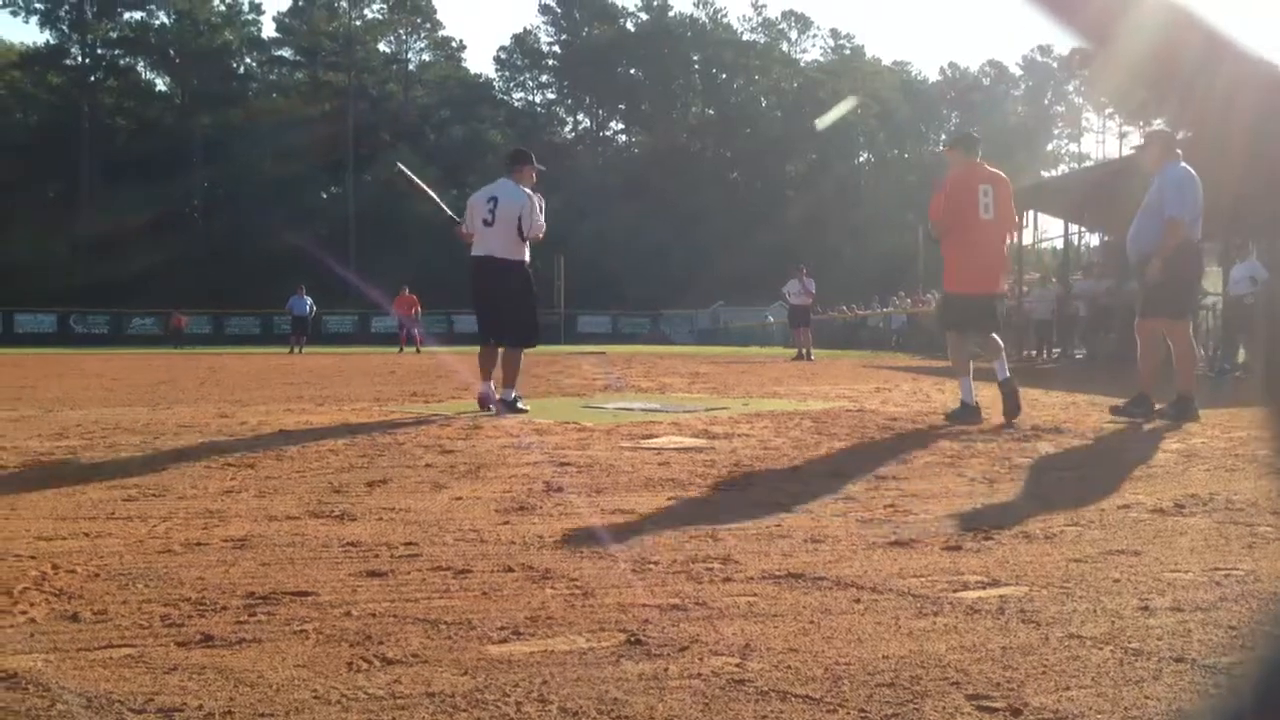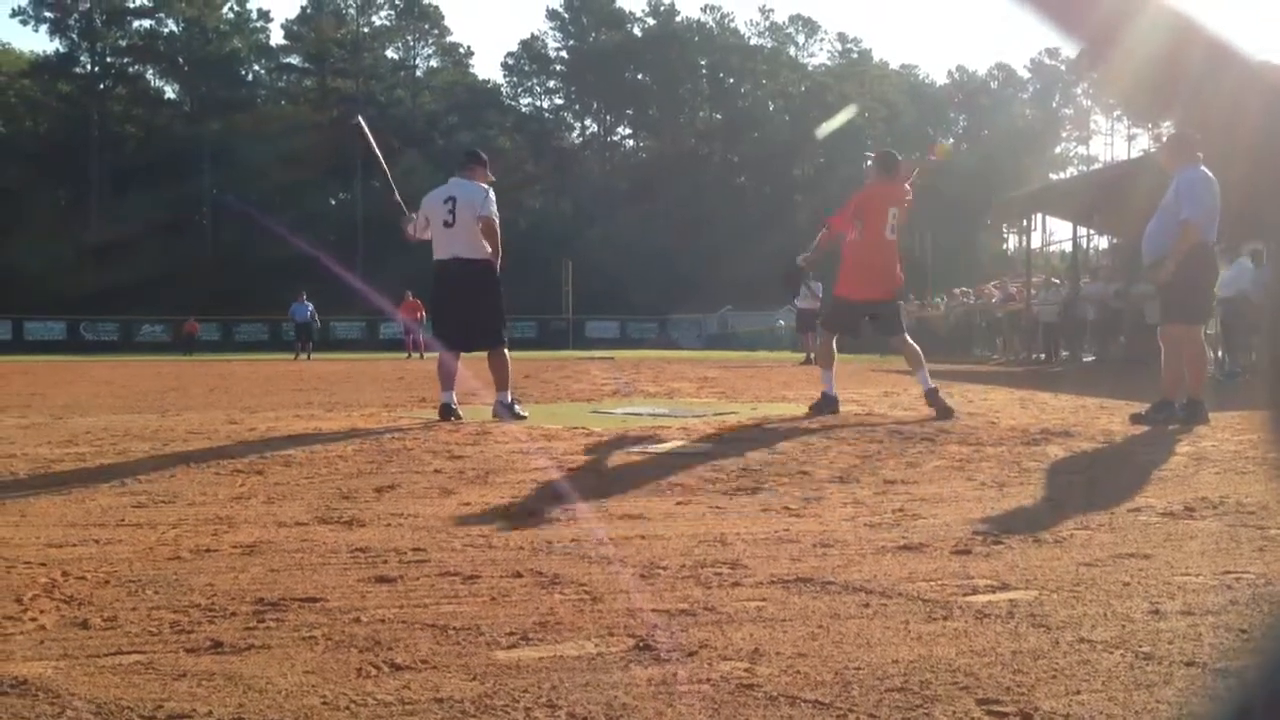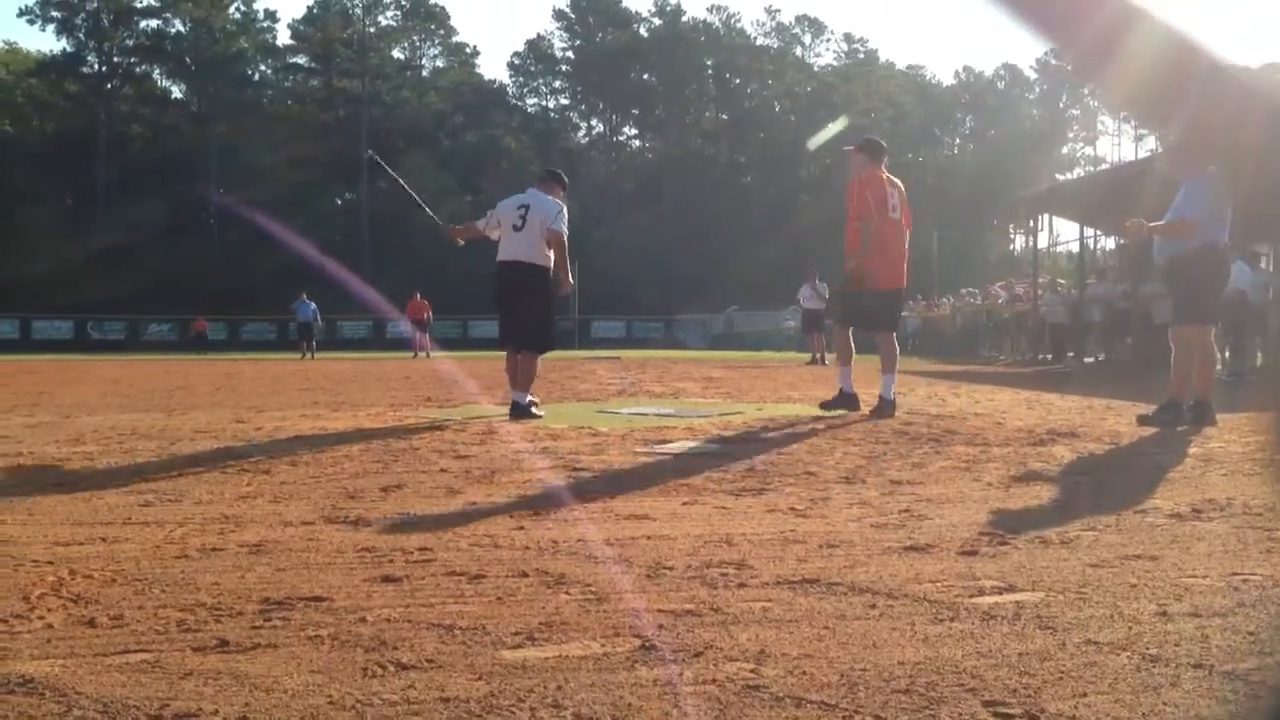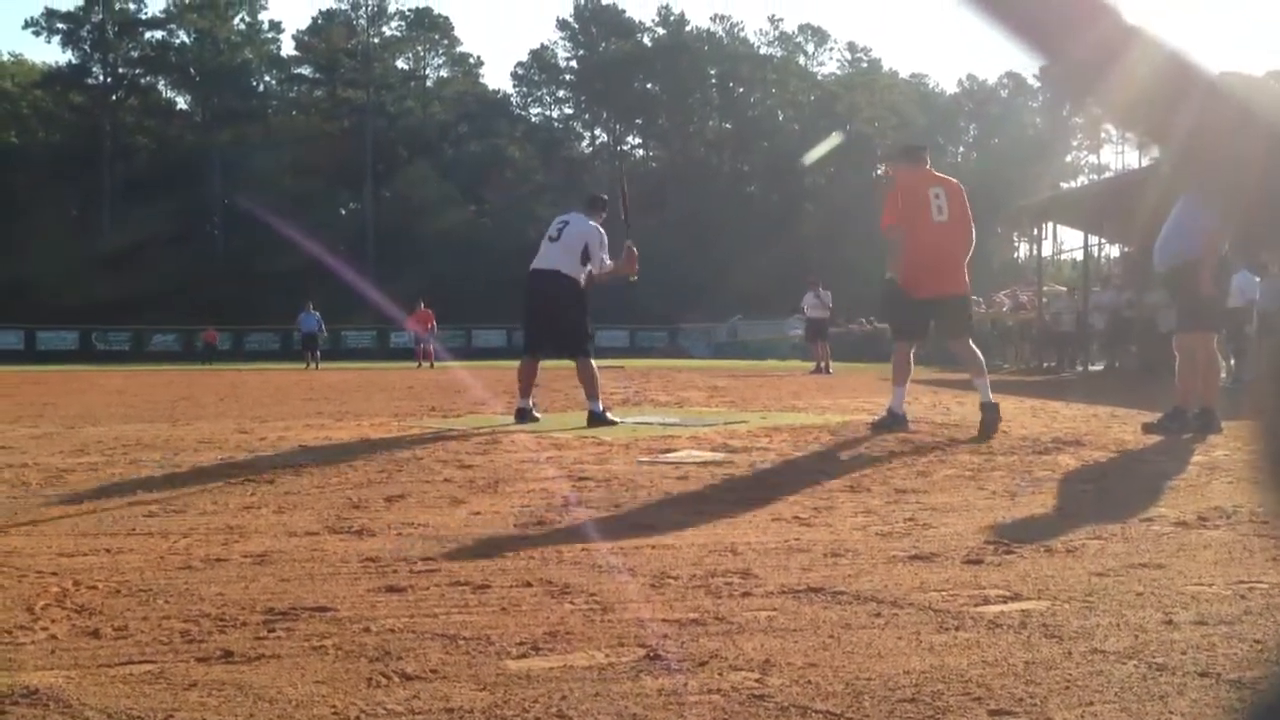
dt=1s
person 1, frame 1
left shoulder: (953, 180)
right shoulder: (1000, 181)
left elbow: (937, 226)
right elbow: (1011, 225)
left wrist: (943, 234)
left hip: (960, 274)
right hip: (992, 273)
left knee: (956, 336)
right knee: (987, 332)
left ankle: (969, 405)
right ankle: (1005, 380)
person 1, frame 2
left shoulder: (866, 195)
right shoulder: (902, 195)
left elbow: (835, 230)
left wrist: (810, 254)
left hip: (853, 284)
right hip: (887, 284)
left knee: (827, 334)
right knee: (900, 339)
left ankle: (829, 397)
right ankle: (931, 393)
person 1, frame 3
left shoulder: (863, 182)
right shoulder: (896, 186)
left elbow: (865, 224)
left wrist: (853, 262)
left hip: (864, 274)
right hip: (893, 274)
left knee: (842, 327)
right knee: (886, 334)
left ankle: (846, 392)
right ankle: (887, 399)
person 1, frame 4
left shoulder: (901, 186)
right shoulder: (952, 185)
left elbow: (898, 233)
right elbow: (968, 231)
left wrist: (892, 274)
left hip: (916, 282)
right hip: (953, 279)
left knee: (903, 344)
right knee: (961, 343)
left ankle: (896, 412)
right ankle: (988, 404)
person 2, frame 1
left shoulder: (1175, 175)
right shoulder: (1168, 177)
left elbow: (1177, 223)
left wrist: (1158, 260)
right wrist: (1154, 261)
left hip: (1172, 262)
right hip: (1166, 264)
left knee: (1163, 330)
right knee: (1161, 331)
left ankle: (1167, 401)
person 2, frame 2
left shoulder: (1194, 178)
right shoulder: (1184, 180)
left elbow: (1192, 226)
left wrist: (1170, 263)
right wrist: (1166, 265)
left hip: (1186, 266)
right hip: (1177, 268)
left knee: (1186, 334)
right knee: (1171, 336)
left ankle: (1193, 405)
right ankle: (1168, 404)
person 2, frame 3
left shoulder: (1206, 180)
right shoulder: (1195, 183)
left elbow: (1188, 226)
left wrist: (1148, 229)
right wrist: (1150, 230)
left hip: (1201, 265)
right hip: (1188, 267)
left knee: (1196, 334)
right knee: (1181, 337)
left ankle: (1201, 406)
right ankle: (1183, 404)
person 2, frame 4
right shoulder: (1191, 197)
left elbow: (1215, 233)
left wrist: (1206, 273)
left hip: (1199, 274)
right hip: (1189, 275)
left knee: (1190, 344)
right knee: (1199, 345)
left ankle: (1185, 414)
right ankle: (1204, 414)
person 3, frame 1
left shoulder: (479, 195)
right shoulder: (525, 197)
left elbow: (466, 234)
right elbow: (534, 235)
right wrist: (540, 210)
left hip: (481, 268)
right hip: (512, 271)
left knee: (489, 336)
right knee: (516, 339)
left ankle: (486, 392)
right ankle: (507, 398)
person 3, frame 2
left shoulder: (431, 198)
right shoulder: (481, 192)
left elbow: (414, 235)
right elbow: (488, 223)
left wrist: (409, 222)
right wrist: (497, 255)
left hip: (444, 272)
right hip: (478, 271)
left knee: (448, 343)
right knee: (496, 340)
left ankle: (447, 402)
right ankle: (504, 401)
person 3, frame 3
left shoulder: (507, 204)
right shoulder: (555, 206)
left elbow: (481, 229)
right elbow: (556, 238)
left wrist: (457, 232)
right wrist: (565, 273)
left hip: (505, 273)
right hip: (535, 276)
left knee: (513, 341)
right knee: (533, 344)
left ankle: (518, 397)
right ankle: (521, 401)
person 3, frame 4
left shoulder: (560, 221)
right shoulder: (595, 231)
right elbow: (601, 272)
left wrist: (619, 269)
right wrist: (623, 266)
left hip: (537, 281)
right hip: (565, 287)
left knee: (531, 349)
right knee: (582, 351)
left ankle: (524, 407)
right ankle: (596, 411)
